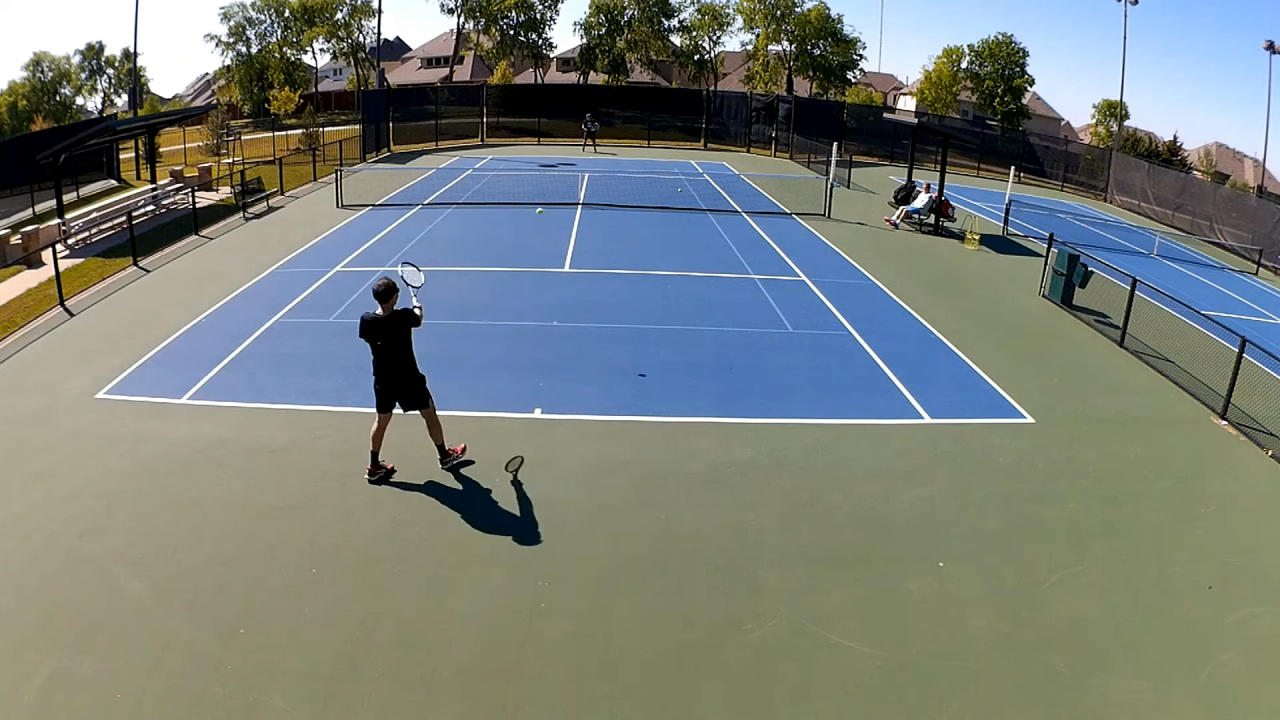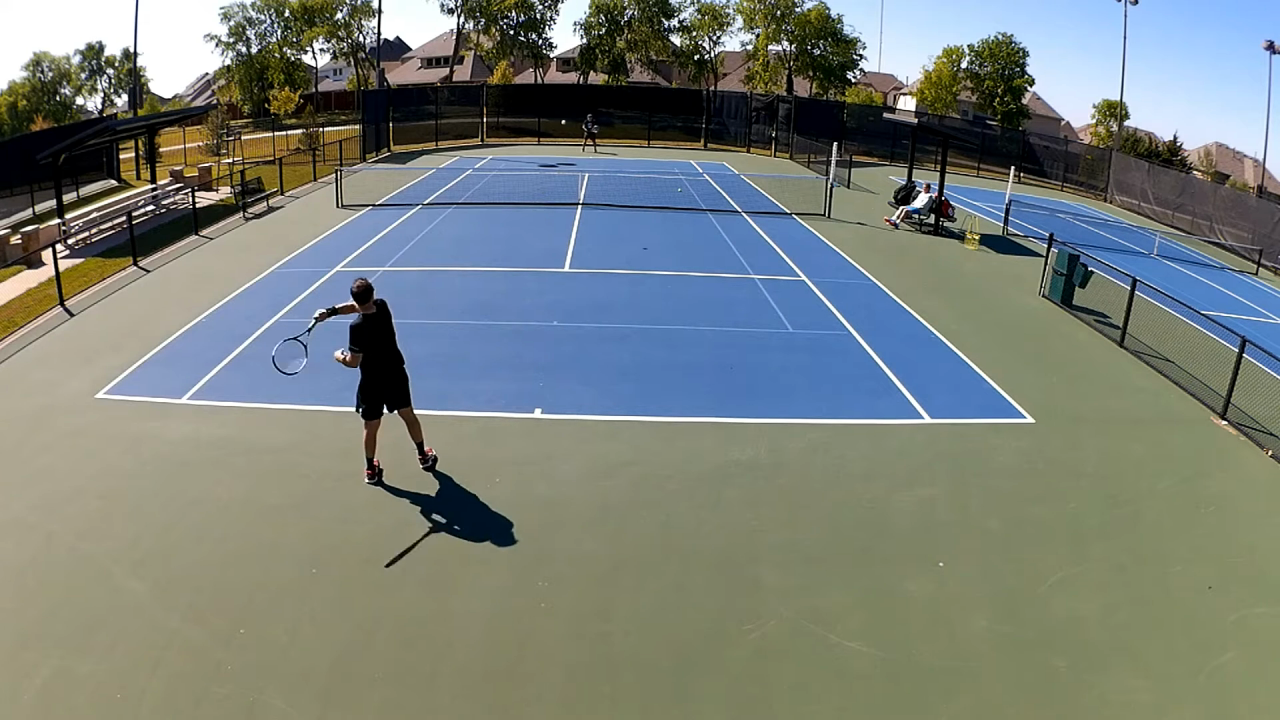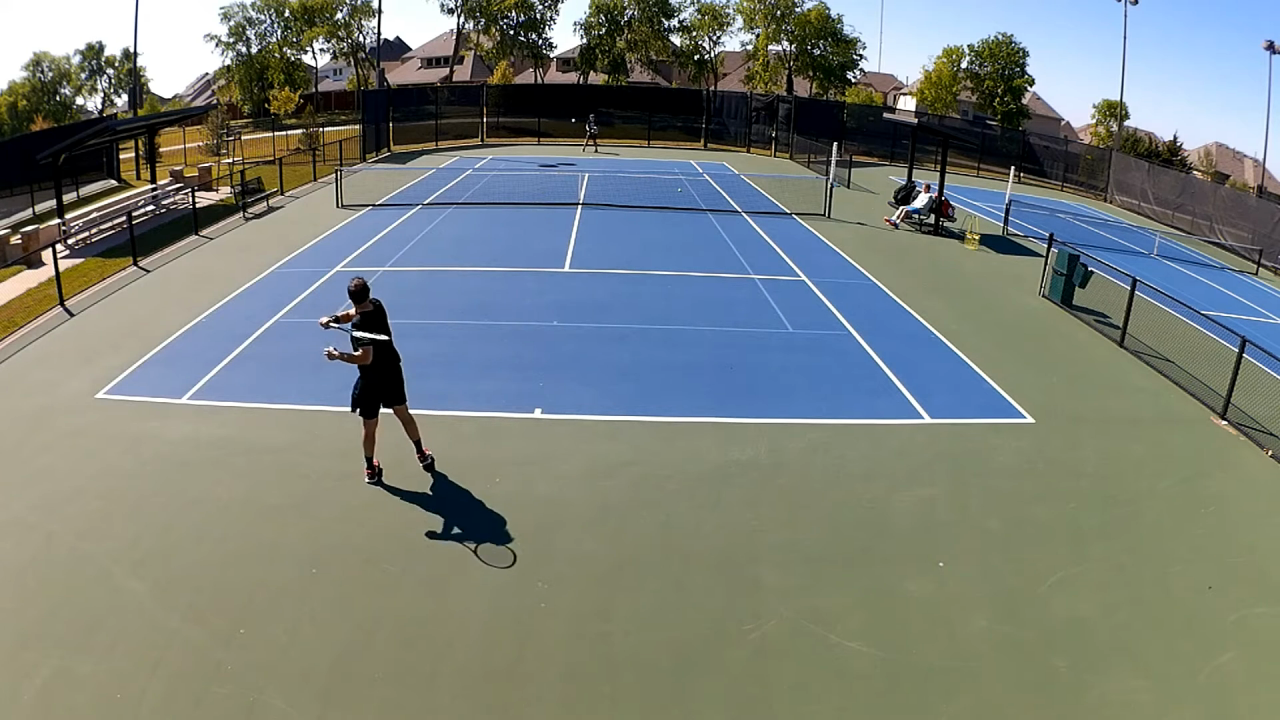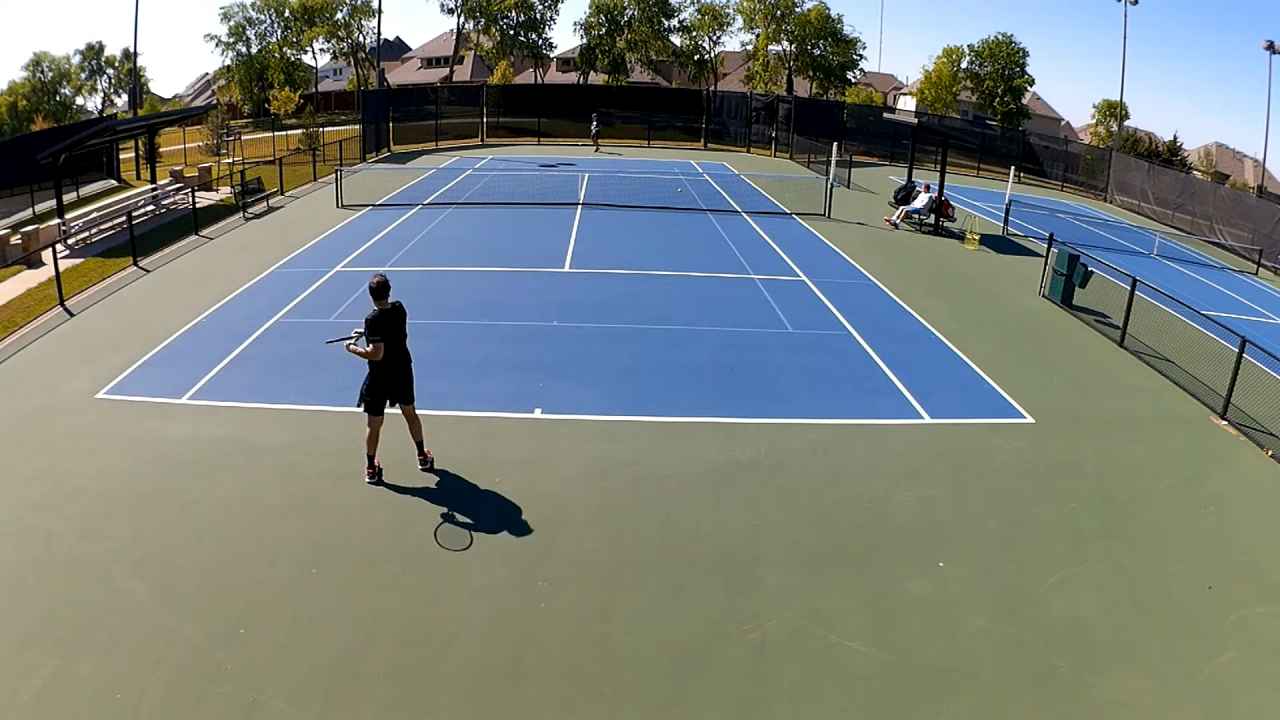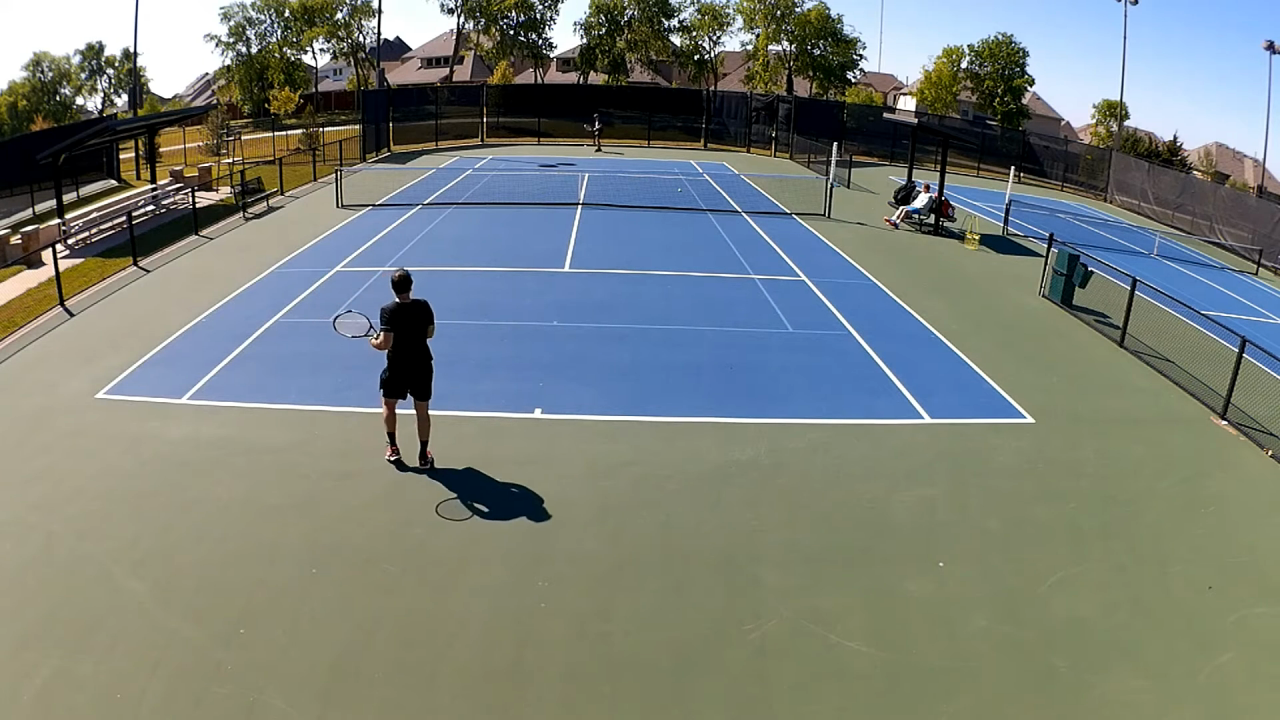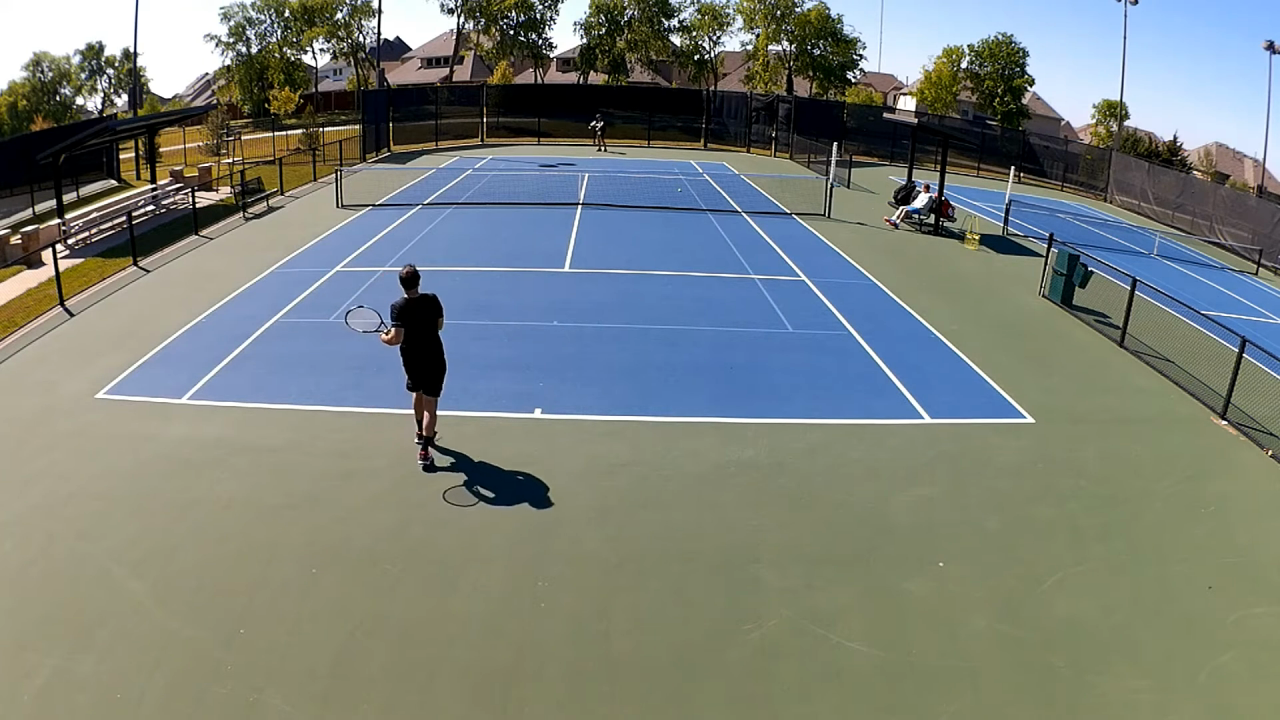
dt=0.3s
person 1, frame 1
left shoulder: (366, 320)
right shoulder: (403, 317)
right elbow: (417, 319)
right wrist: (416, 304)
left hip: (382, 378)
right hip: (407, 378)
left knee: (382, 421)
right knee: (430, 415)
left ankle: (374, 467)
right ankle: (445, 456)
person 1, frame 2
left shoulder: (357, 327)
right shoulder: (382, 305)
left elbow: (353, 362)
right elbow: (356, 307)
left wrist: (340, 356)
right wrist: (330, 311)
left hip: (373, 381)
right hip: (397, 374)
left knee: (371, 427)
right knee: (409, 416)
left ankle: (371, 470)
right ankle: (425, 457)
person 1, frame 3
left shoulder: (359, 324)
right shoulder: (377, 305)
left elbow: (365, 358)
right elbow: (351, 314)
left wrist: (338, 355)
right wrist: (333, 319)
left hip: (371, 379)
right hip: (393, 372)
left knee: (369, 426)
right knee: (403, 414)
left ankle: (371, 470)
right ankle: (422, 455)
person 1, frame 4
left shoulder: (372, 319)
right shoulder: (399, 309)
left elbow: (375, 354)
left wrist: (354, 348)
right wrist: (365, 334)
left hip: (379, 377)
right hip: (403, 372)
left knee: (373, 424)
right knee: (410, 414)
left ankle: (371, 469)
right ankle: (422, 457)
person 1, frame 5
left shoulder: (388, 311)
right shoulder: (424, 306)
left elbow: (385, 344)
left wrist: (373, 341)
left hip: (397, 368)
right hip: (422, 366)
left knee: (389, 405)
right knee: (422, 411)
left ankle: (392, 448)
right ankle: (424, 456)
person 1, frame 6
left shoulder: (397, 307)
right shoulder: (432, 300)
left elbow: (396, 339)
left wrist: (384, 336)
left hip: (411, 360)
right hip: (434, 359)
left knee: (418, 394)
right knee: (430, 405)
left ankle: (422, 433)
right ankle: (425, 450)
